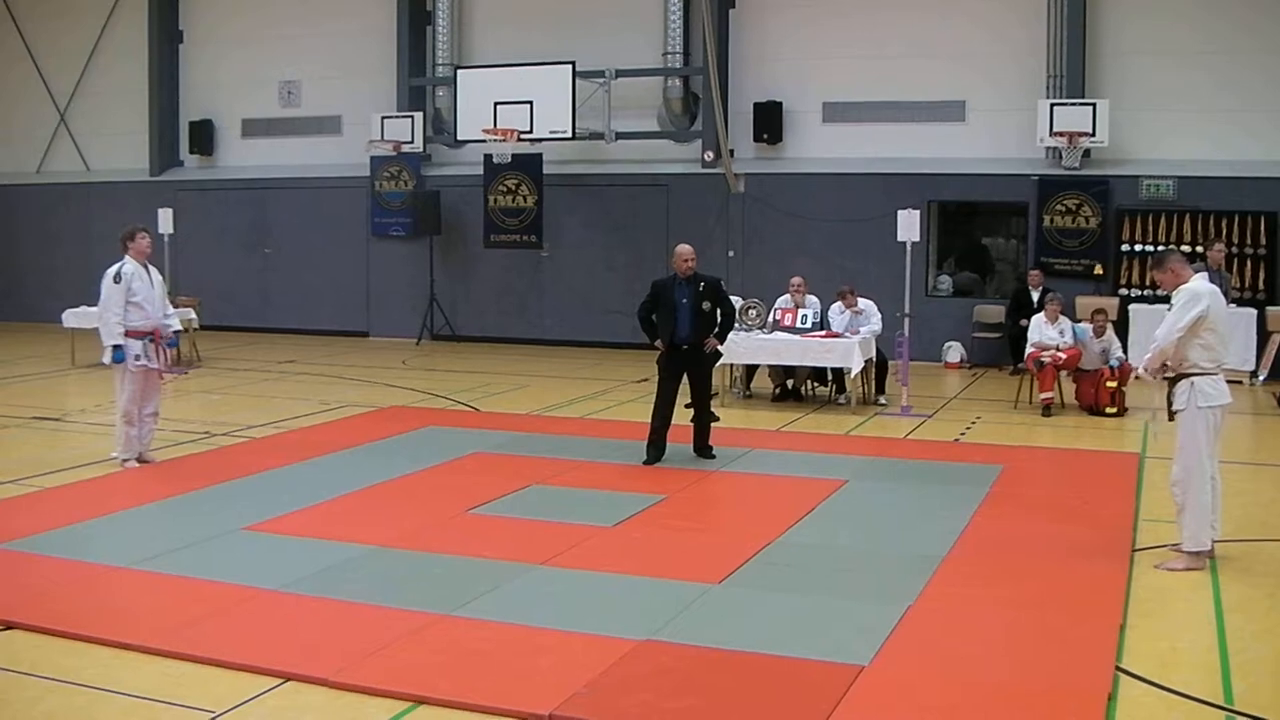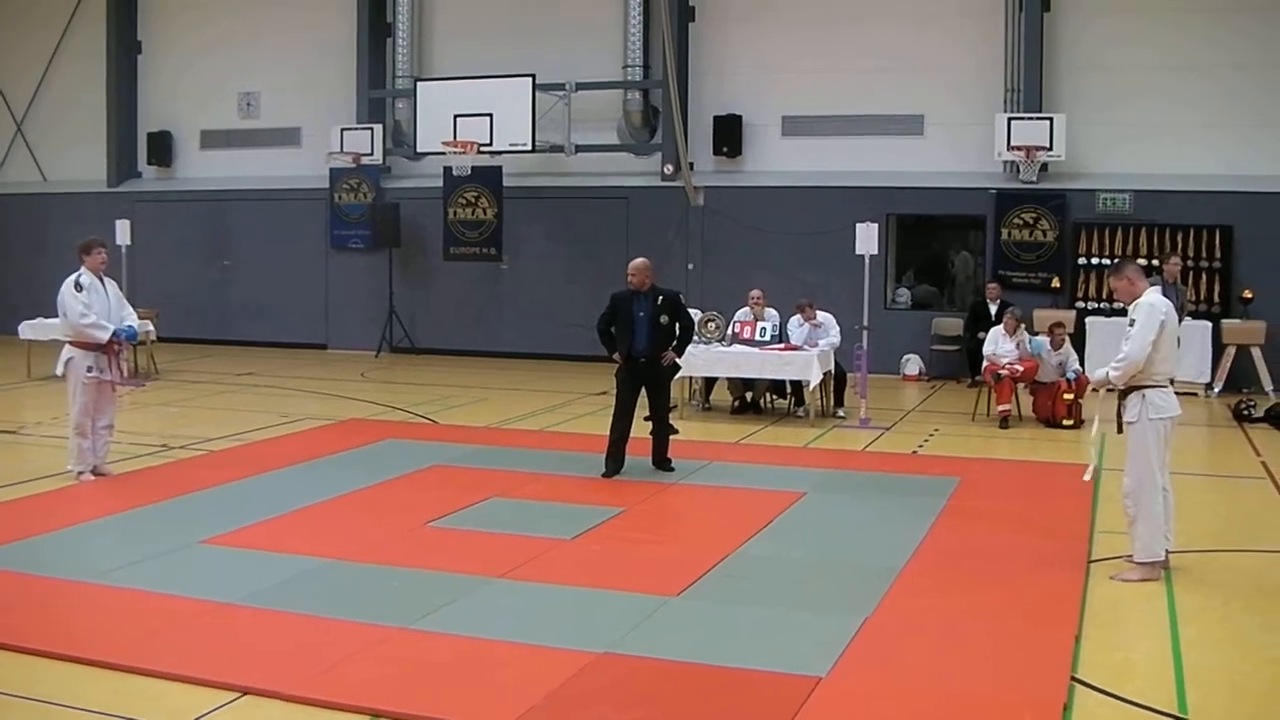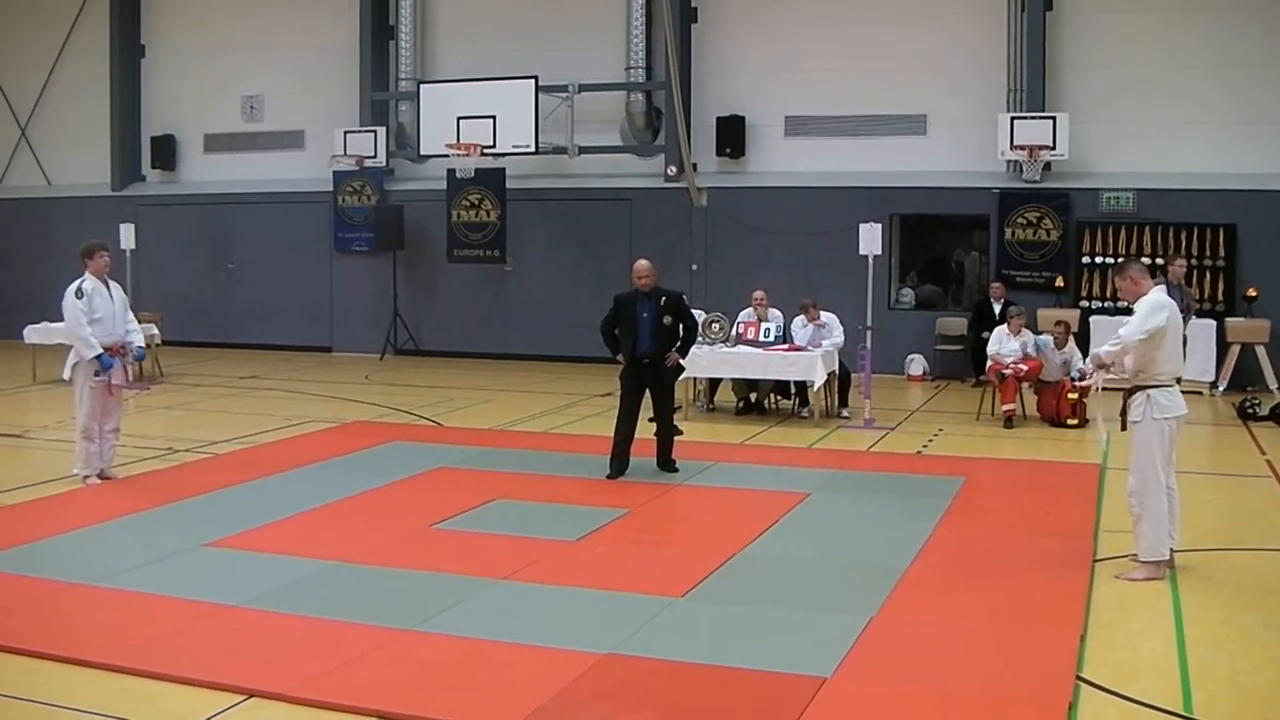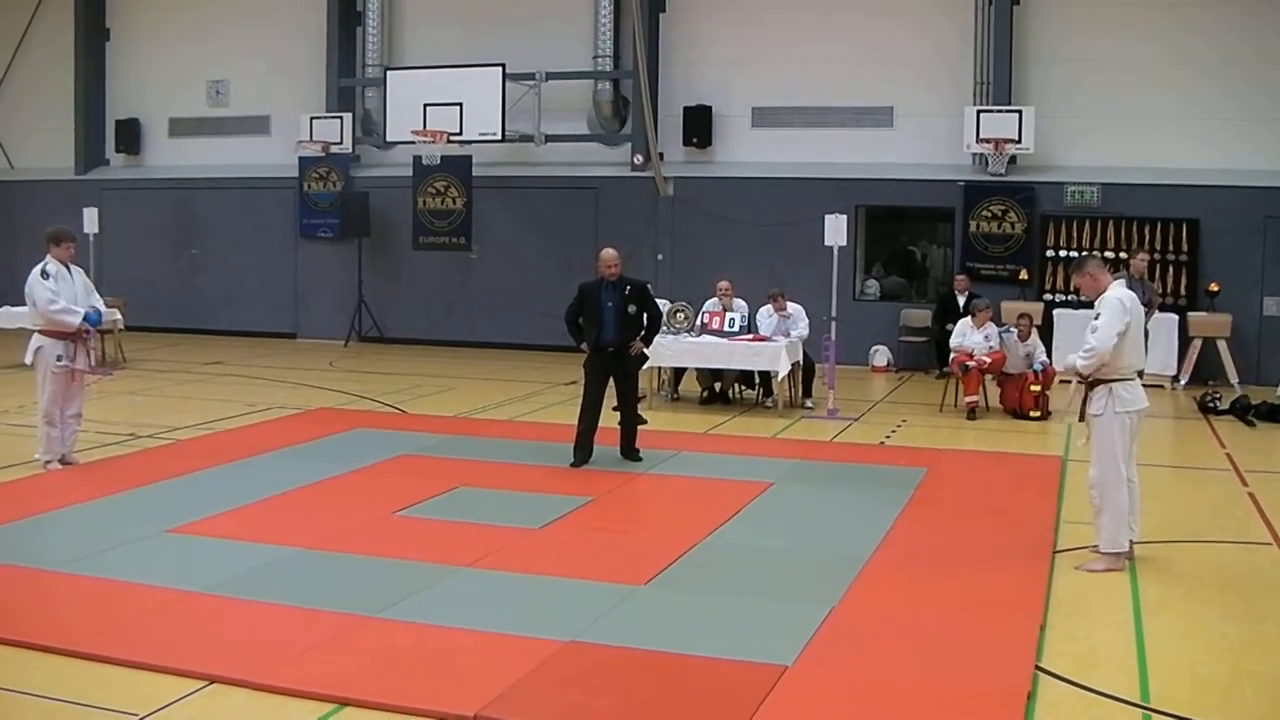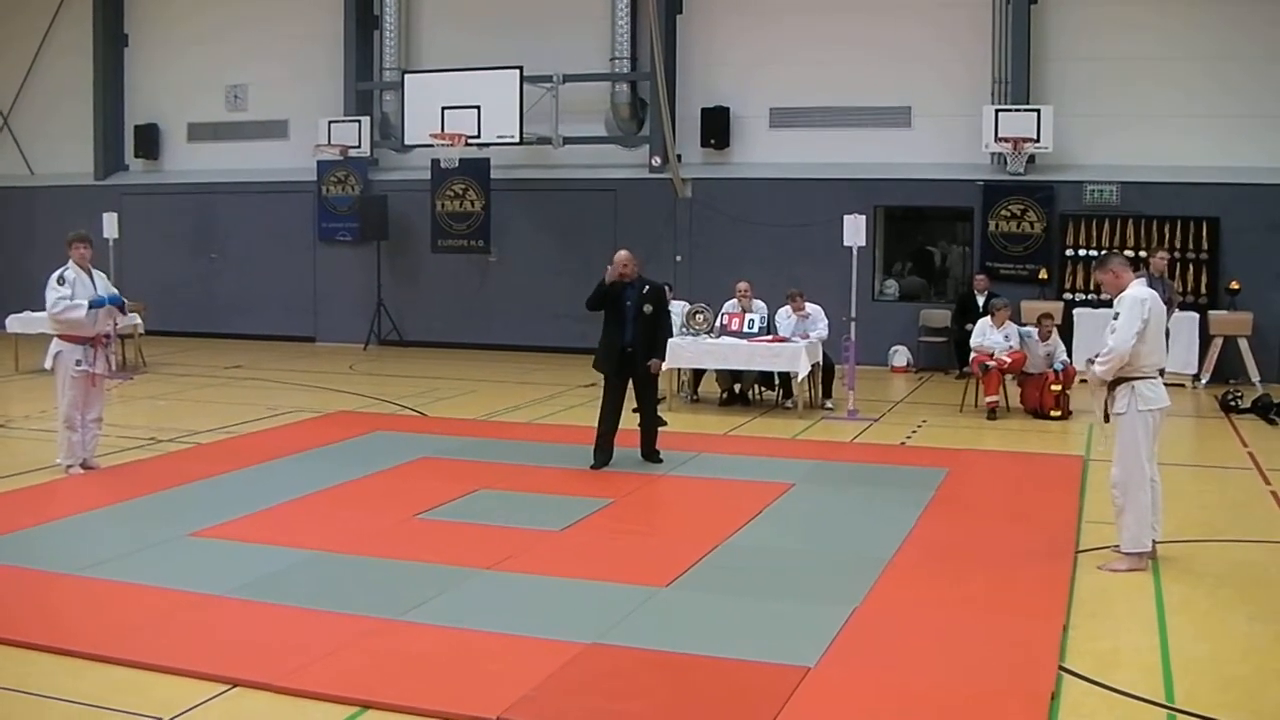
dt=1s
person 1, frame 1
left shoulder: (1191, 293)
right shoulder: (1208, 291)
left elbow: (1166, 337)
left wrist: (1150, 364)
right wrist: (1171, 362)
left hip: (1197, 391)
right hip: (1208, 387)
left knee: (1189, 471)
right knee: (1204, 468)
left ankle: (1195, 551)
right ankle: (1203, 539)
person 1, frame 2
left shoulder: (1148, 306)
right shoulder: (1158, 304)
left elbow: (1134, 356)
left wrist: (1105, 376)
right wrist: (1115, 376)
left hip: (1148, 403)
right hip: (1155, 399)
left knee: (1141, 483)
right knee: (1155, 480)
left ankle: (1149, 562)
right ankle: (1157, 550)
person 1, frame 3
left shoulder: (1154, 305)
right shoulder: (1163, 304)
left elbow: (1126, 339)
left wrist: (1100, 356)
right wrist: (1114, 361)
left hip: (1153, 403)
right hip: (1161, 398)
left knee: (1146, 482)
right knee: (1161, 479)
left ankle: (1153, 561)
right ankle: (1162, 549)
person 1, frame 4
left shoulder: (1112, 301)
right shoulder: (1127, 297)
left elbow: (1100, 347)
left wrist: (1076, 363)
right wrist: (1090, 368)
left hip: (1114, 396)
right hip: (1126, 391)
left knee: (1107, 474)
right knee: (1122, 470)
left ankle: (1113, 552)
right ankle: (1122, 541)
person 1, frame 5
left shoulder: (1132, 299)
right shoulder: (1148, 296)
left elbow: (1120, 347)
left wrist: (1098, 373)
right wrist: (1105, 365)
left hip: (1136, 395)
right hip: (1146, 390)
left knee: (1129, 473)
right knee: (1144, 469)
left ankle: (1135, 551)
right ankle: (1145, 540)
person 2, frame 1
left shoulder: (153, 273)
right shoulder: (119, 273)
left elbow: (163, 306)
right elbow: (110, 312)
left wrist: (171, 330)
right wrist: (116, 345)
left hip: (151, 345)
right hip: (130, 345)
left knee: (150, 403)
right knee: (129, 404)
left ankle: (142, 450)
right ankle: (127, 454)
person 2, frame 2
left shoulder: (110, 284)
right shoulder: (75, 284)
left elbow: (126, 312)
right elbow: (80, 319)
left wrist: (128, 329)
right wrist: (113, 332)
left hip: (106, 357)
right hip: (82, 356)
left knee: (105, 414)
right knee: (82, 415)
left ankle: (98, 462)
right ankle: (82, 466)
person 2, frame 3
left shoulder: (115, 288)
right shoulder: (80, 289)
left elbow: (128, 320)
right elbow: (77, 328)
left wrist: (137, 344)
right wrist: (98, 356)
left hip: (113, 360)
right hip: (89, 361)
left knee: (111, 417)
right knee: (89, 418)
left ankle: (104, 466)
right ankle: (88, 470)
person 2, frame 4
left shoulder: (77, 273)
right shoulder: (42, 273)
left elbow: (93, 298)
right elbow: (50, 306)
left wrist: (95, 312)
right wrist: (83, 315)
left hip: (75, 345)
right hip: (51, 345)
left knee: (73, 403)
right knee: (50, 404)
left ankle: (66, 451)
right ankle: (49, 455)
person 2, frame 5
left shoulder: (100, 277)
right shoulder: (62, 277)
left elbow: (114, 304)
right elbow: (55, 308)
left wrist: (118, 302)
right wrist: (88, 304)
left hip: (95, 349)
right hip: (70, 349)
left knee: (94, 407)
right knee: (71, 408)
left ankle: (87, 455)
right ankle: (71, 460)
person 3, frame 1
left shoulder: (711, 284)
right shoulder: (660, 286)
left elbow: (729, 312)
right elbow: (643, 313)
left wrist: (719, 337)
right wrist: (655, 338)
left hip: (700, 352)
right hip: (671, 352)
left knee: (702, 403)
right knee: (663, 404)
left ankle: (702, 446)
right ankle: (655, 450)
person 3, frame 2
left shoulder: (669, 298)
right shoulder: (619, 299)
left elbow: (687, 325)
right elbow: (602, 325)
left wrist: (677, 351)
right wrist: (613, 351)
left hip: (658, 365)
right hip: (629, 365)
left knee: (660, 416)
right knee: (621, 416)
left ankle: (661, 459)
right ankle: (614, 462)
person 3, frame 3
left shoulder: (672, 299)
right shoulder: (622, 301)
left elbow: (691, 326)
right elbow: (606, 328)
left wrist: (681, 352)
right wrist: (617, 352)
left hip: (662, 366)
right hip: (633, 366)
left knee: (665, 417)
right knee: (626, 417)
left ankle: (665, 460)
right ankle: (618, 464)
person 3, frame 4
left shoulder: (637, 288)
right shoulder: (587, 289)
left elbow: (655, 315)
right elbow: (570, 316)
left wrist: (645, 341)
right wrist: (581, 341)
left hip: (626, 355)
right hip: (597, 355)
left knee: (629, 406)
right knee: (590, 405)
left ankle: (629, 449)
right ankle: (582, 452)
person 3, frame 5
left shoulder: (654, 290)
right shoulder: (611, 289)
left elbow: (663, 326)
right elbow: (591, 305)
left wrist: (659, 356)
right wrist: (607, 281)
left hip: (644, 357)
right hip: (615, 357)
left knee: (648, 407)
right knee: (610, 408)
left ankle: (649, 451)
right ankle: (603, 454)
